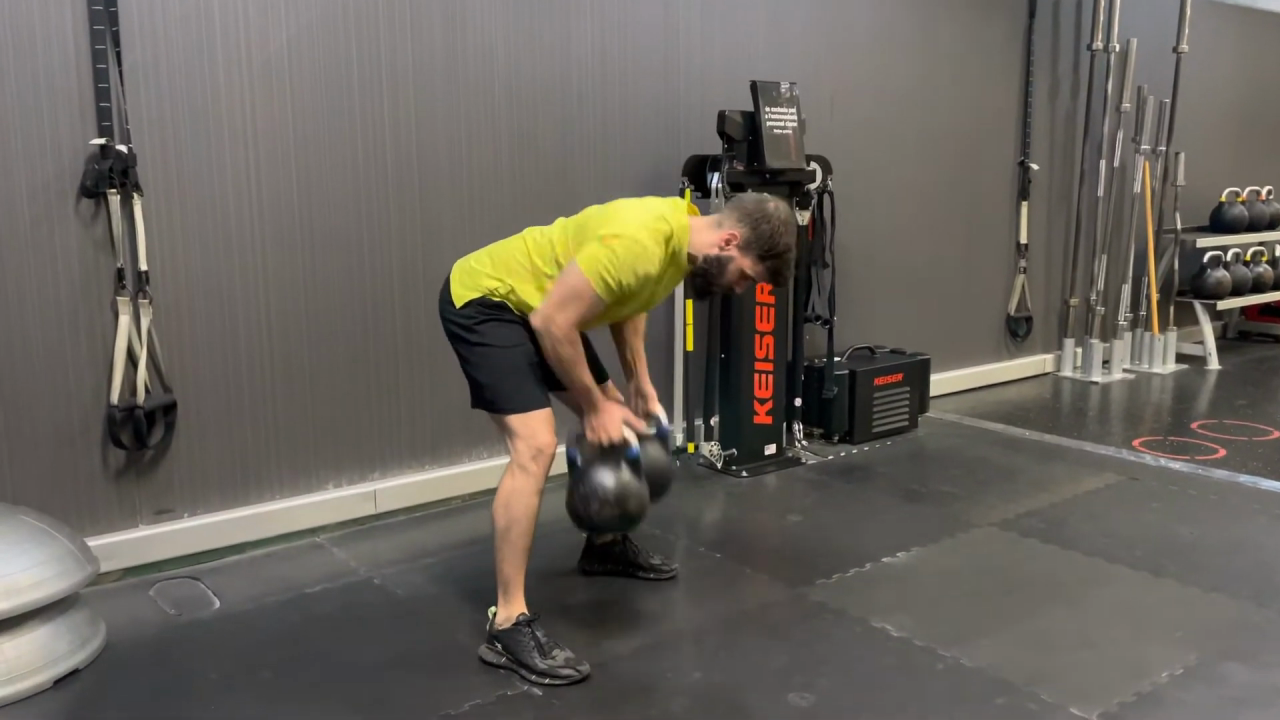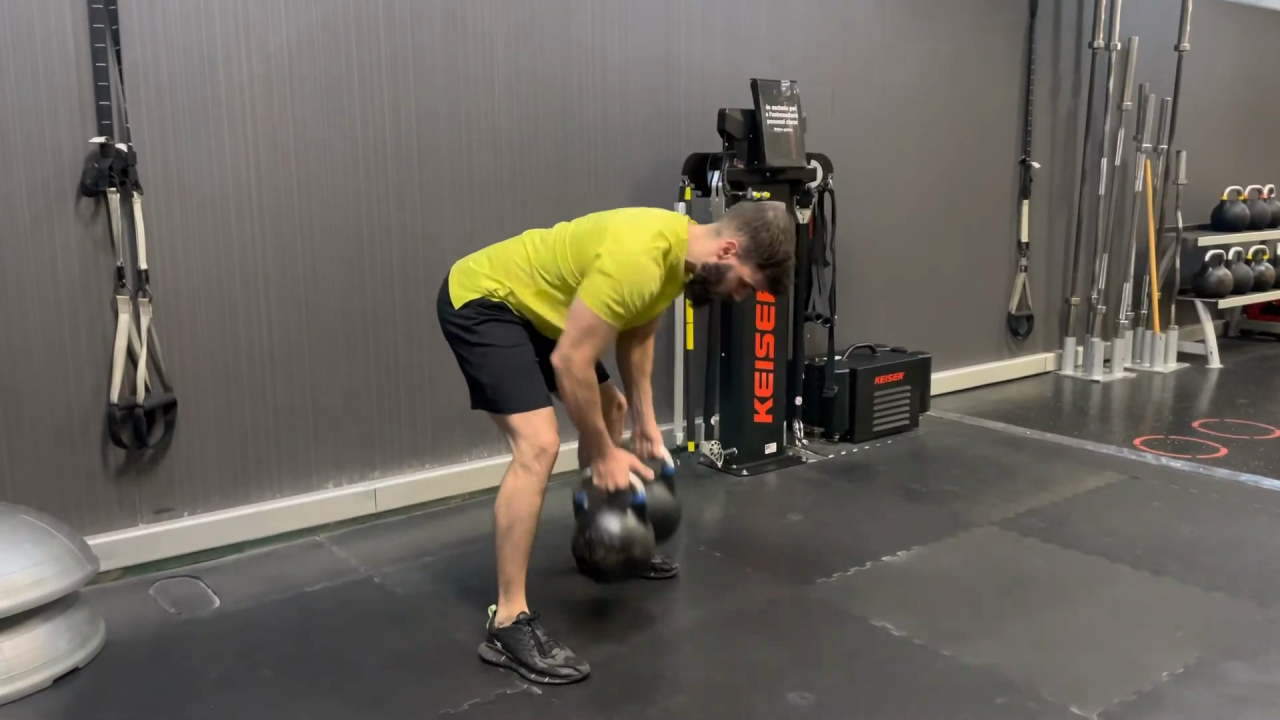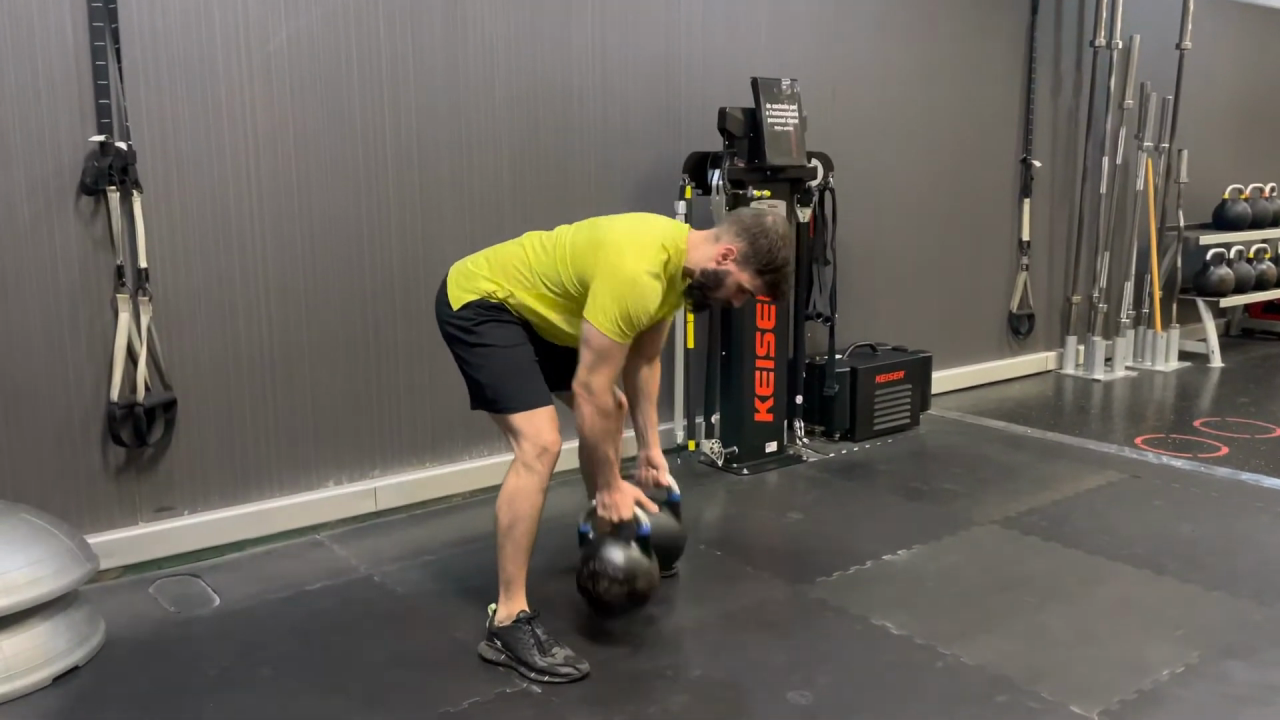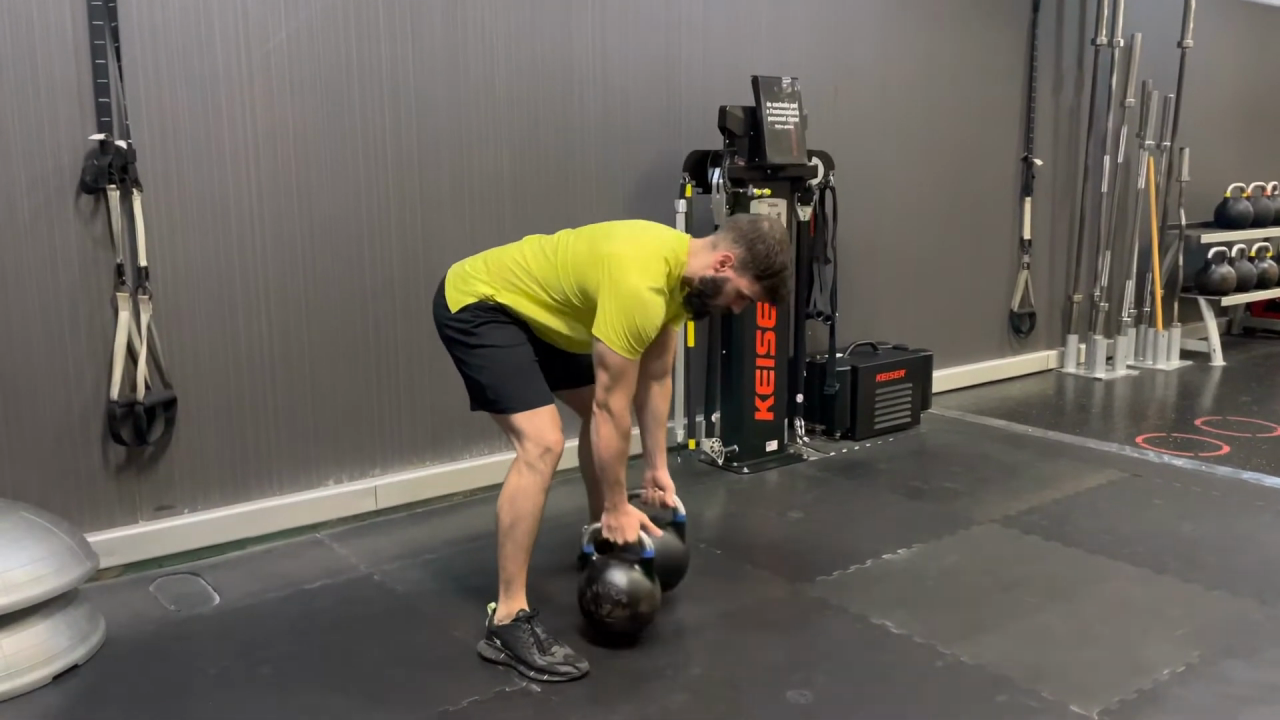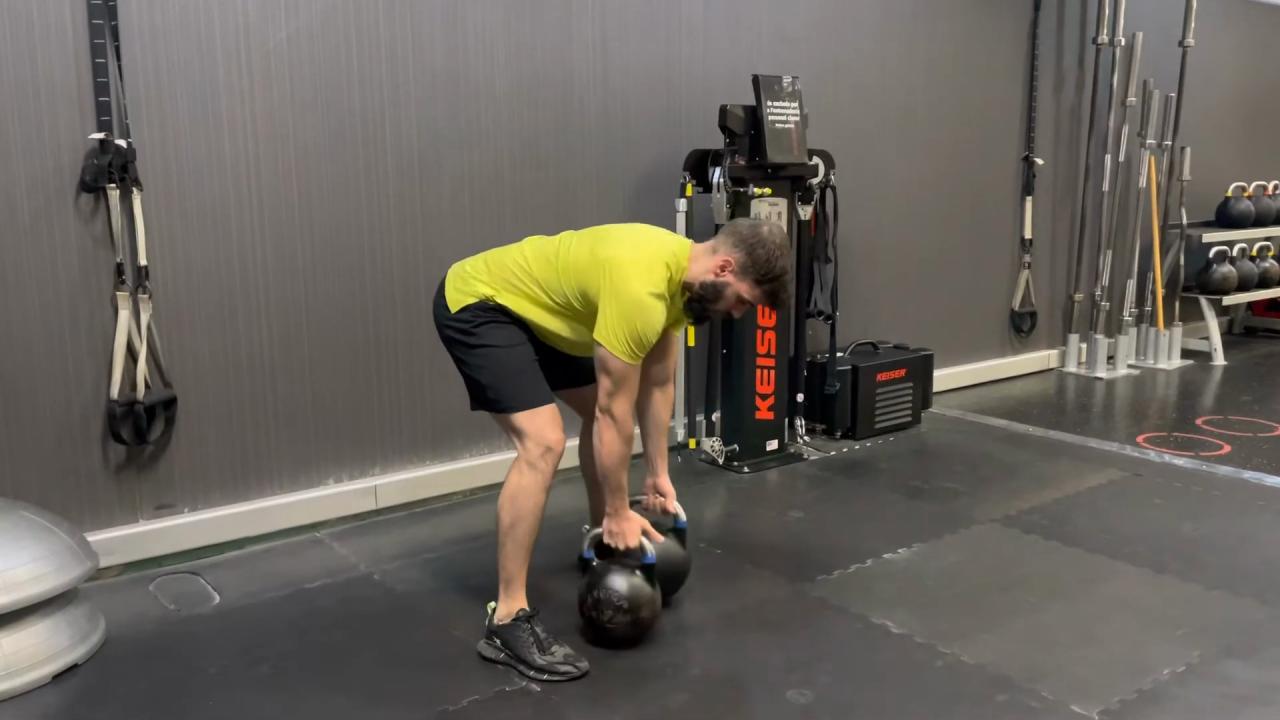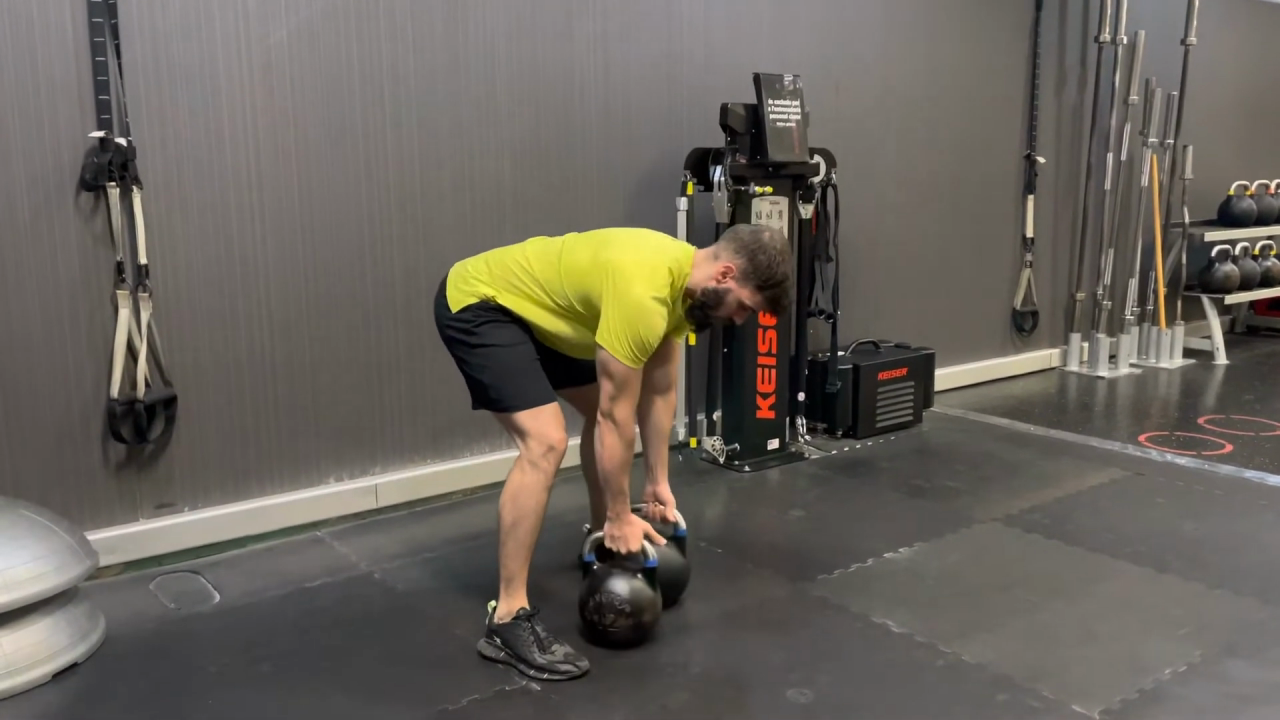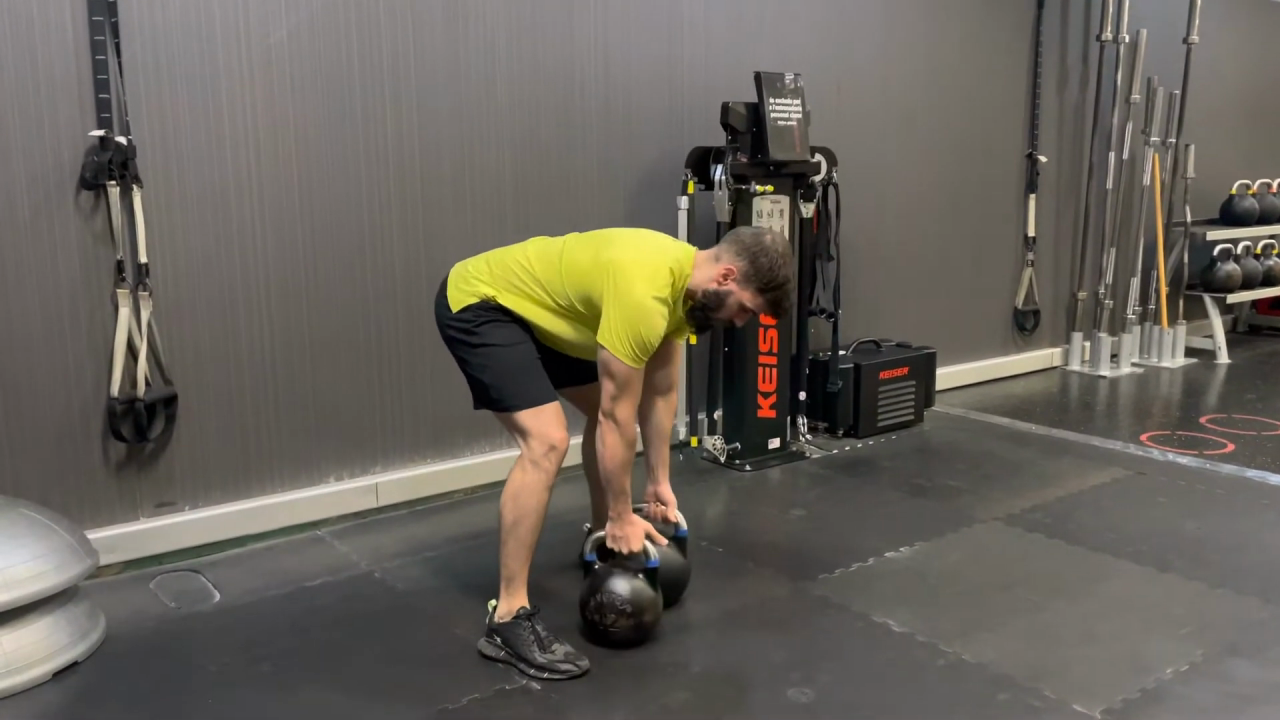
dt=0.1s
person 1, frame 1
left shoulder: (684, 234)
right shoulder: (640, 243)
left elbow: (627, 301)
right elbow: (551, 322)
left wrist: (642, 386)
right wrist: (594, 410)
left hip: (534, 306)
right hip: (484, 298)
left knee: (611, 408)
right knee: (536, 446)
left ankle: (604, 544)
right ankle: (508, 625)
person 1, frame 2
left shoulder: (682, 250)
right shoulder: (637, 261)
left elbow: (637, 339)
right elbow: (571, 364)
left wrist: (647, 423)
right wrist: (602, 455)
left hip: (529, 302)
right hip: (480, 299)
left knee: (612, 408)
right knee: (538, 445)
right ankle: (508, 623)
person 1, frame 3
left shoulder: (682, 256)
right shoulder: (637, 273)
left elbow: (644, 359)
right elbow: (591, 388)
left wrist: (651, 447)
right wrist: (610, 487)
left hip: (528, 304)
right hip: (479, 301)
left knee: (614, 408)
right knee: (540, 443)
right ankle: (508, 622)
person 1, frame 4
left shoulder: (680, 270)
right shoulder: (639, 285)
left elbow: (655, 380)
right elbow: (611, 407)
left wrist: (657, 468)
right wrist: (616, 508)
left hip: (526, 304)
right hip: (476, 303)
left knee: (603, 408)
right knee: (542, 443)
left ankle: (602, 540)
right ankle: (507, 621)
person 1, frame 5
left shoulder: (680, 273)
right shoulder: (640, 289)
left elbow: (656, 386)
right elbow: (614, 413)
left wrist: (658, 474)
right wrist: (618, 514)
left hip: (526, 305)
right hip: (475, 303)
left knee: (602, 410)
right knee: (544, 442)
left ankle: (602, 539)
right ankle: (507, 621)
person 1, frame 6
left shoulder: (683, 278)
right shoulder: (643, 294)
left elbow: (659, 392)
right elbow: (615, 418)
left wrist: (658, 481)
right wrist: (620, 518)
left hip: (529, 305)
right hip: (476, 303)
left knee: (607, 406)
right knee: (546, 442)
left ankle: (600, 540)
right ankle: (508, 620)
person 1, frame 7
left shoulder: (683, 280)
right shoulder: (644, 294)
left elbow: (660, 393)
right elbow: (617, 417)
left wrist: (659, 482)
right wrist: (621, 518)
left hip: (529, 304)
right hip: (477, 303)
left knee: (608, 406)
right knee: (547, 441)
left ankle: (601, 539)
right ankle: (508, 619)
